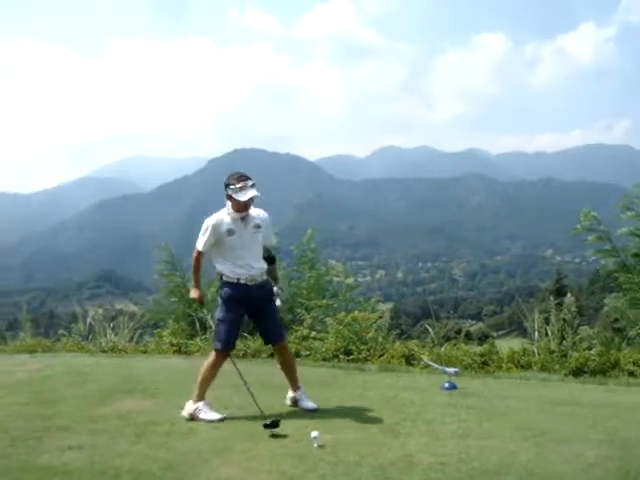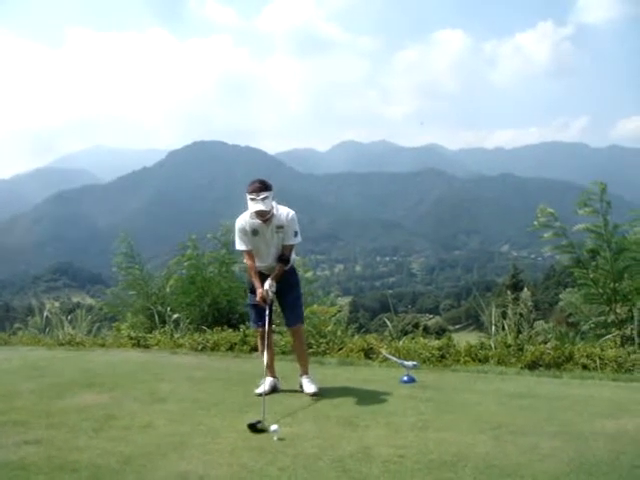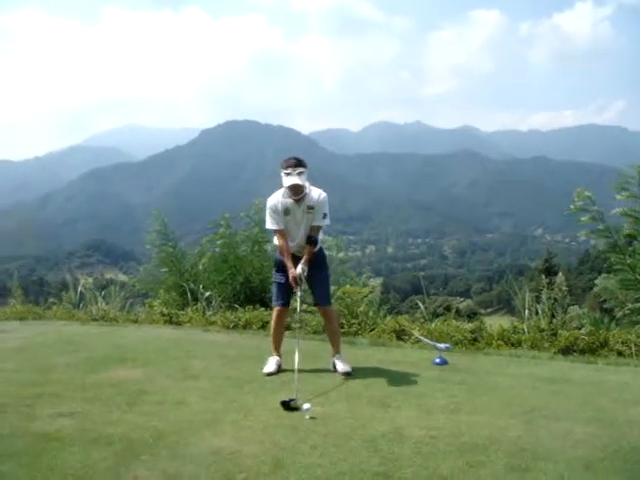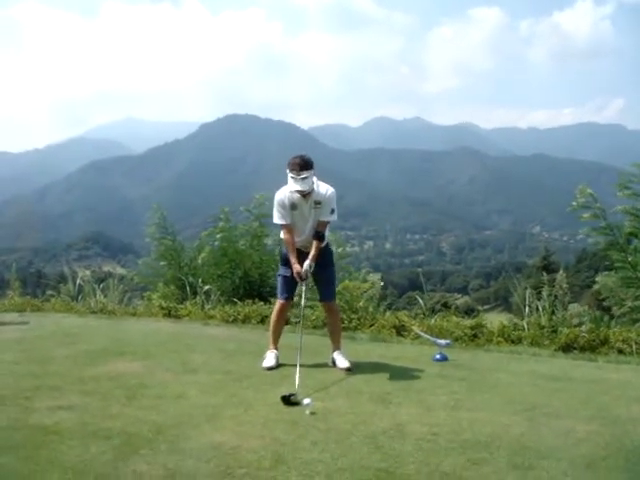
dt=1s
person 1, frame 1
left shoulder: (262, 218)
right shoulder: (216, 222)
right elbow: (198, 254)
left wrist: (275, 283)
right wrist: (196, 287)
left hip: (260, 287)
right hip: (232, 290)
left knee: (281, 344)
right knee: (222, 350)
left ankle: (296, 392)
right ankle: (196, 403)
person 1, frame 2
left shoulder: (288, 216)
right shoulder: (243, 222)
left elbow: (286, 255)
right elbow: (249, 258)
left wrist: (273, 281)
right wrist: (259, 287)
left hip: (285, 274)
right hip: (258, 276)
left knee: (296, 327)
right knee: (263, 330)
left ankle: (305, 376)
right ankle: (271, 377)
person 1, frame 3
left shoulder: (319, 197)
right shoulder: (274, 201)
left elbow: (314, 236)
right elbow: (280, 237)
left wrist: (303, 265)
right wrist: (290, 268)
left hip: (313, 255)
right hip: (285, 257)
left knee: (325, 307)
right knee: (280, 309)
left ankle: (337, 356)
right ankle: (275, 357)
person 1, frame 4
left shoulder: (327, 193)
right shoulder: (282, 196)
left elbow: (320, 232)
right elbow: (287, 232)
left wrist: (310, 260)
right wrist: (295, 263)
left hip: (319, 251)
right hip: (291, 251)
left knee: (330, 303)
right knee: (282, 302)
left ankle: (337, 352)
right ankle: (272, 350)
